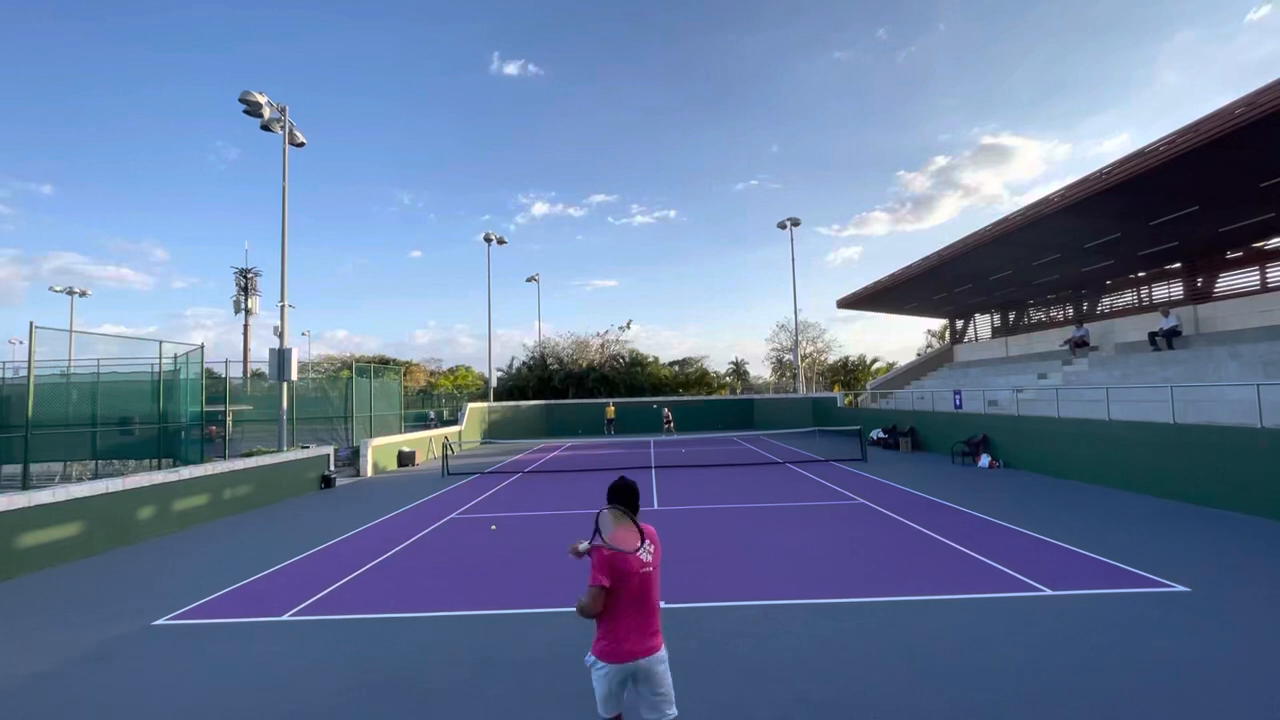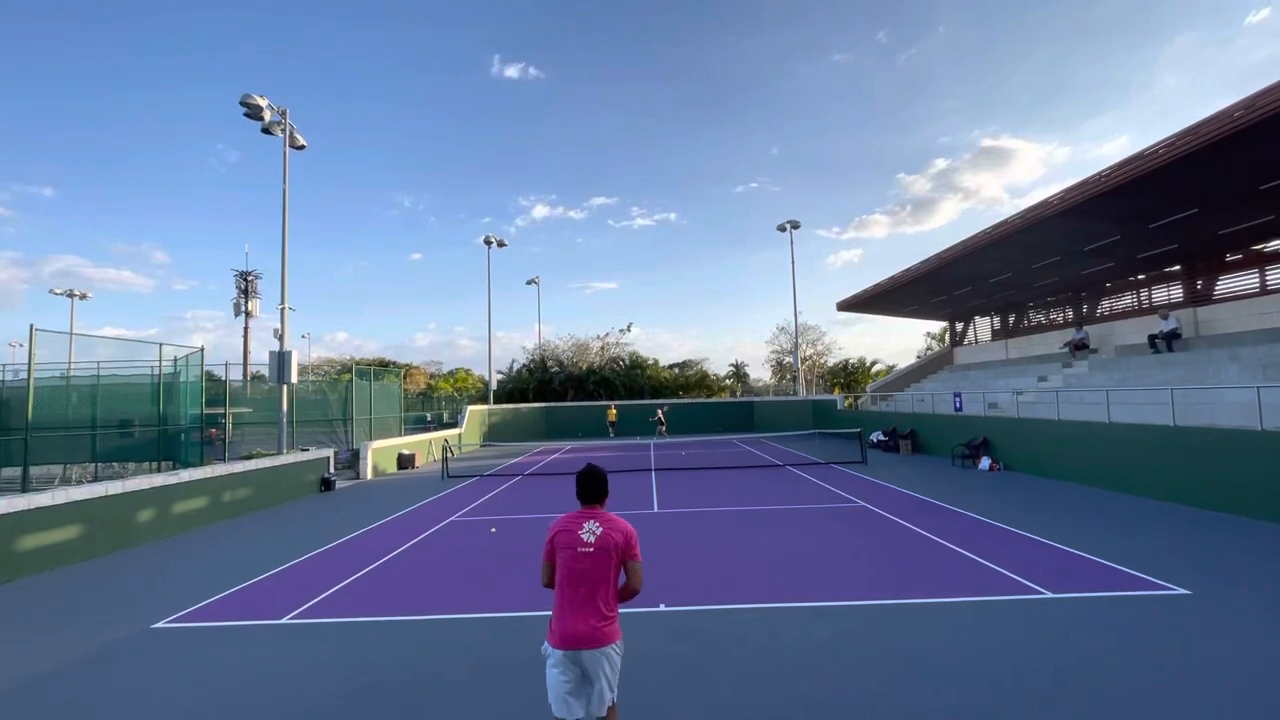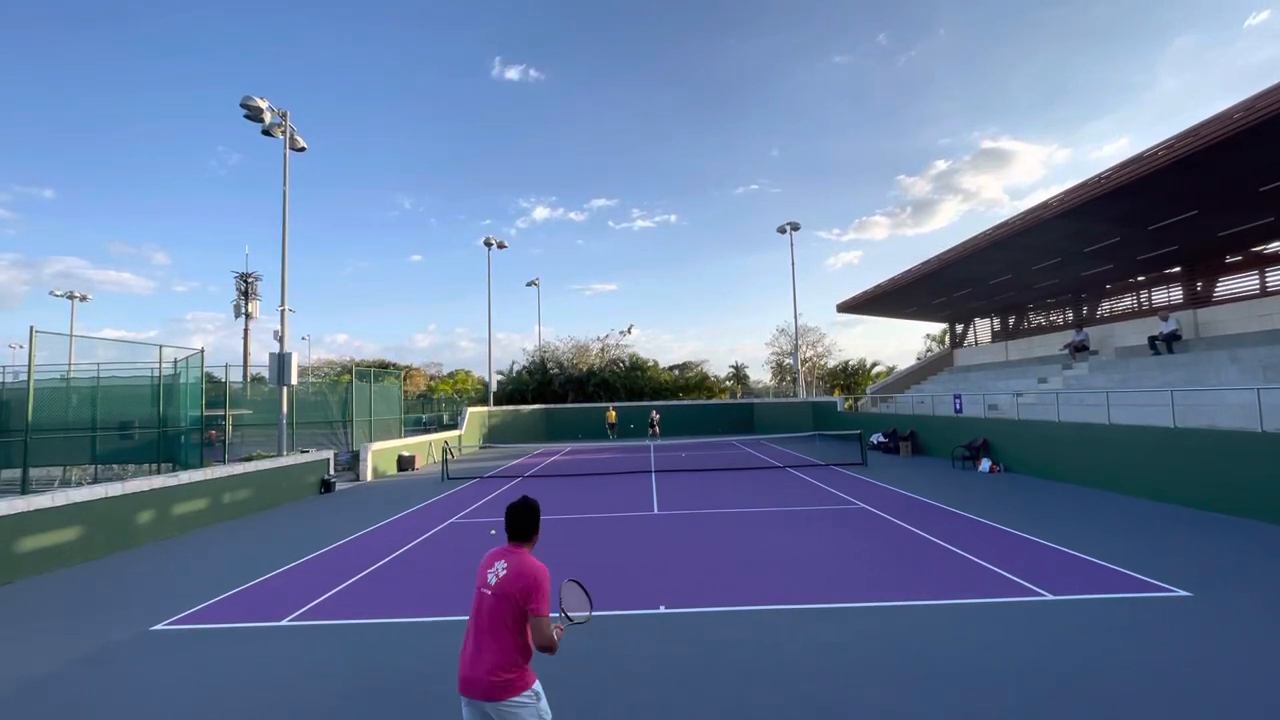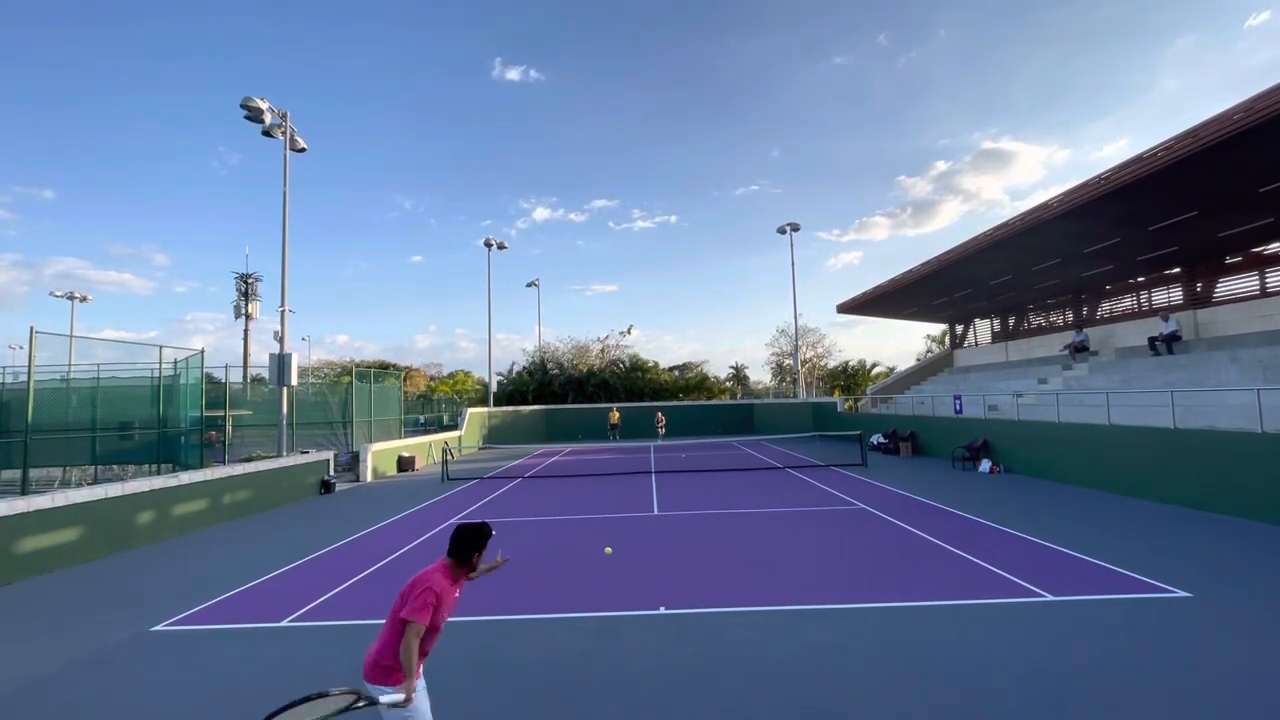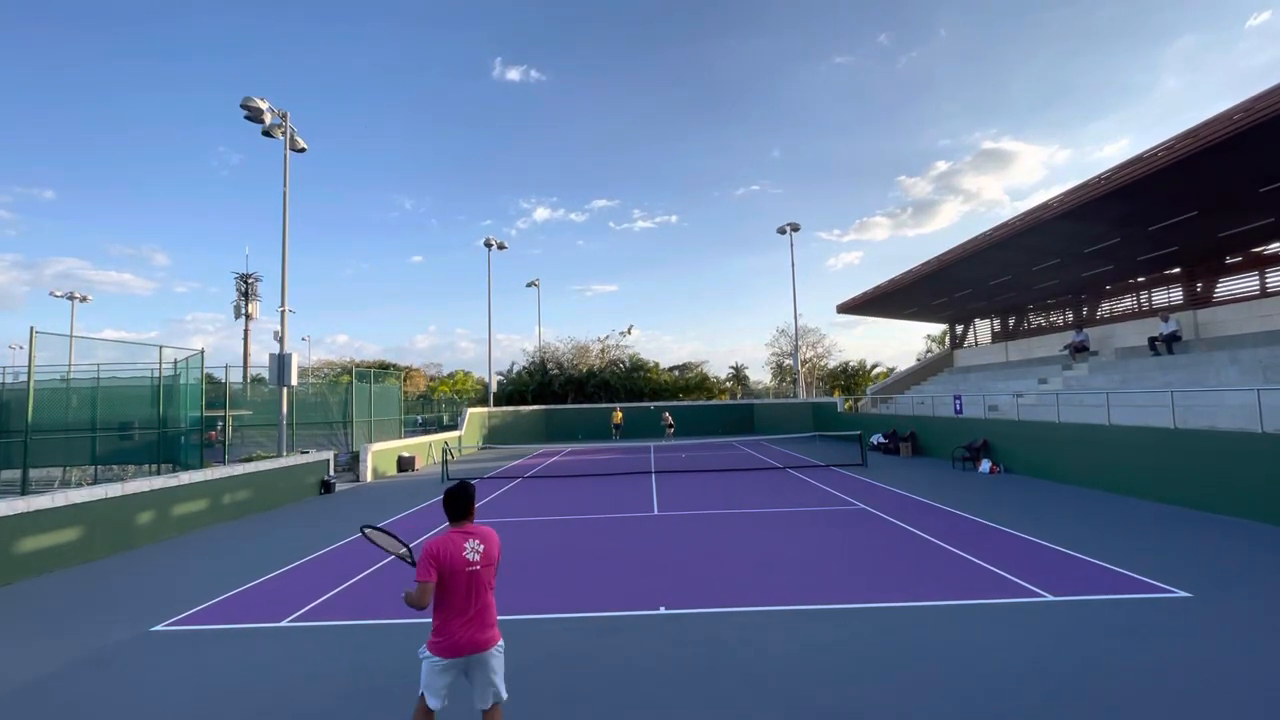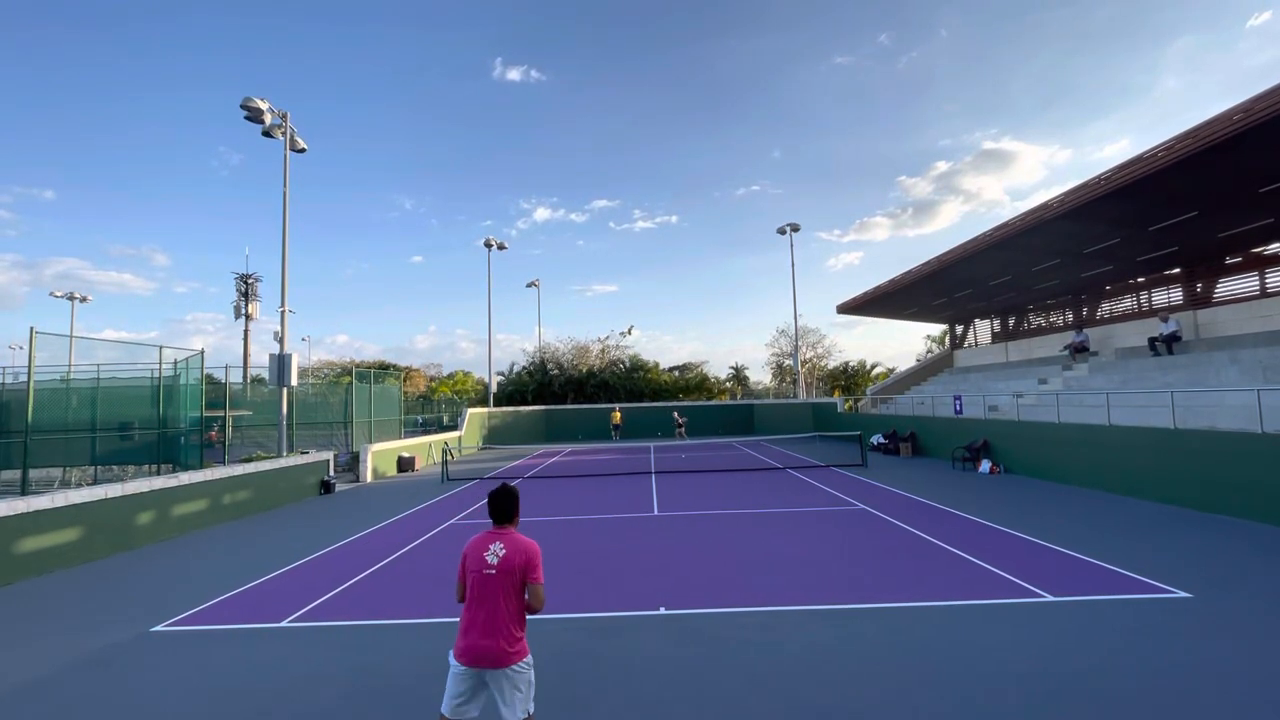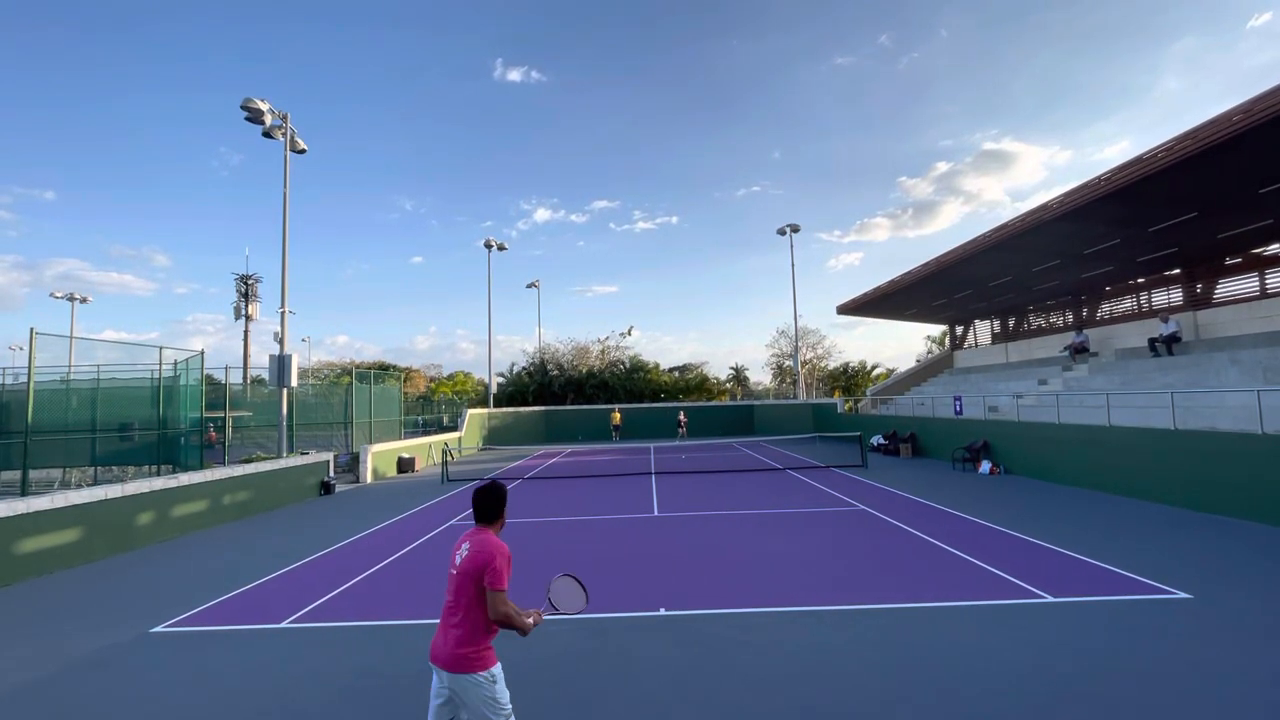
dt=0.7s
person 1, frame 1
left shoulder: (605, 551)
right shoulder: (650, 534)
left elbow: (595, 607)
left wrist: (581, 607)
right wrist: (589, 548)
left hip: (612, 654)
right hip: (650, 651)
person 1, frame 2
left shoulder: (558, 527)
right shoulder: (624, 529)
left elbow: (547, 580)
right elbow: (635, 586)
left hip: (563, 638)
right hip: (603, 637)
person 1, frame 3
left shoulder: (489, 560)
right shoulder: (534, 572)
right elbow: (545, 642)
right wrist: (557, 639)
left hip: (468, 681)
right hip: (510, 686)
person 1, frame 4
left shoulder: (452, 571)
right shoulder: (431, 587)
left elbow: (467, 574)
right elbow: (410, 639)
left wrist: (489, 568)
right wrist: (411, 680)
left hip: (389, 668)
right hip: (392, 675)
person 1, frame 5
left shoulder: (434, 547)
right shoulder: (491, 537)
left elbow: (422, 602)
left wrist: (408, 597)
left hip: (445, 646)
right hip: (487, 642)
person 1, frame 6
left shoulder: (471, 546)
right shoulder: (528, 548)
left elbow: (461, 596)
right elbow: (537, 604)
left hip: (467, 652)
right hip: (509, 654)
person 1, frame 7
left shoulder: (466, 540)
right shoulder: (496, 550)
right elbow: (497, 613)
left wrist: (519, 615)
right wrist: (523, 625)
left hip: (442, 656)
right hip: (471, 664)
